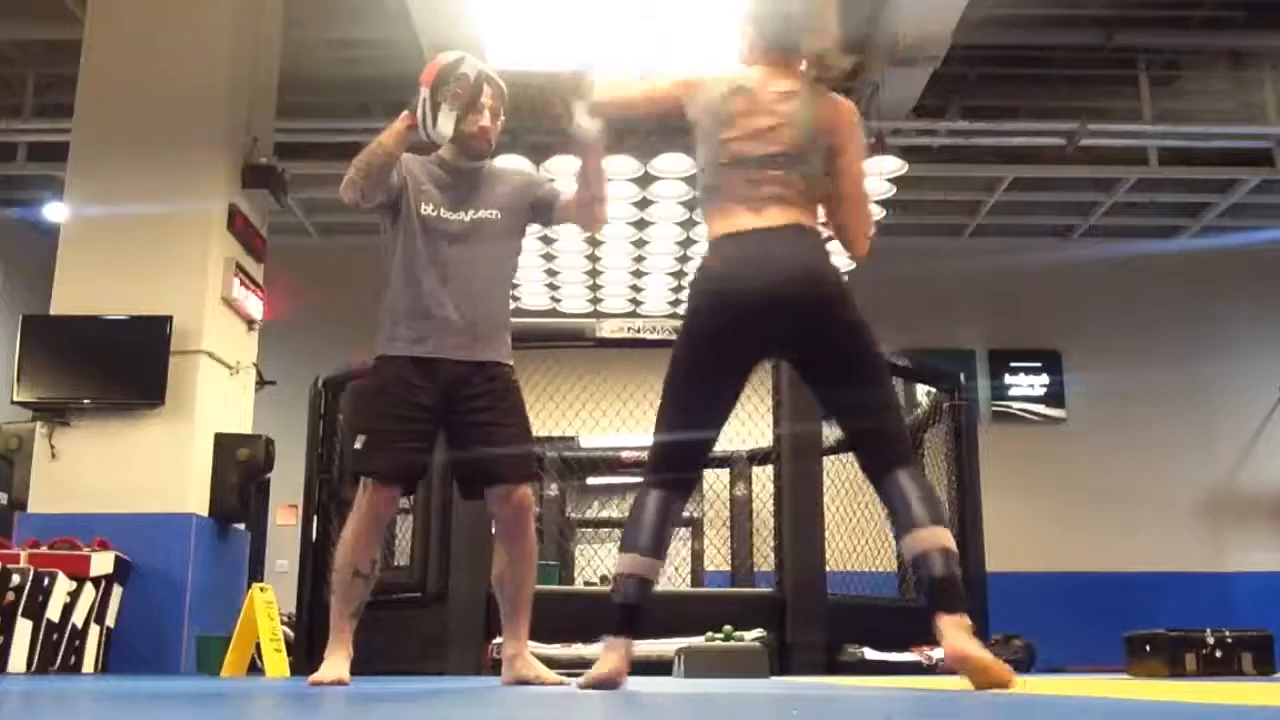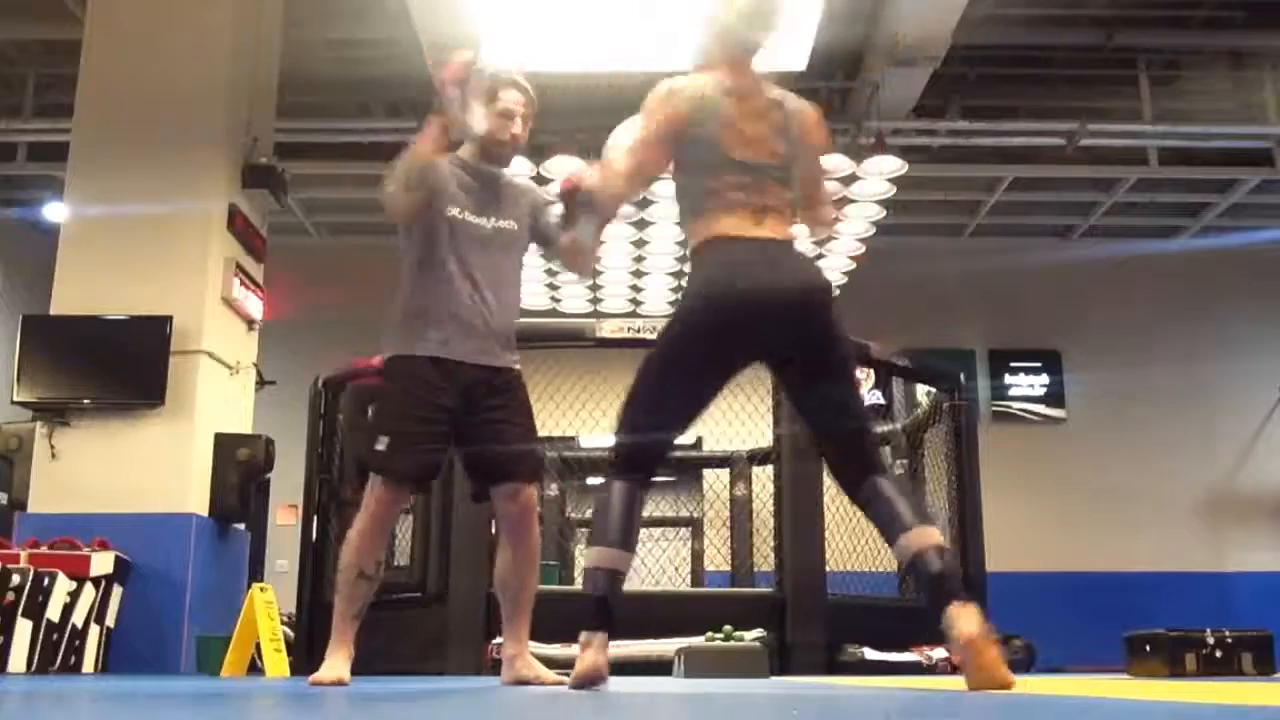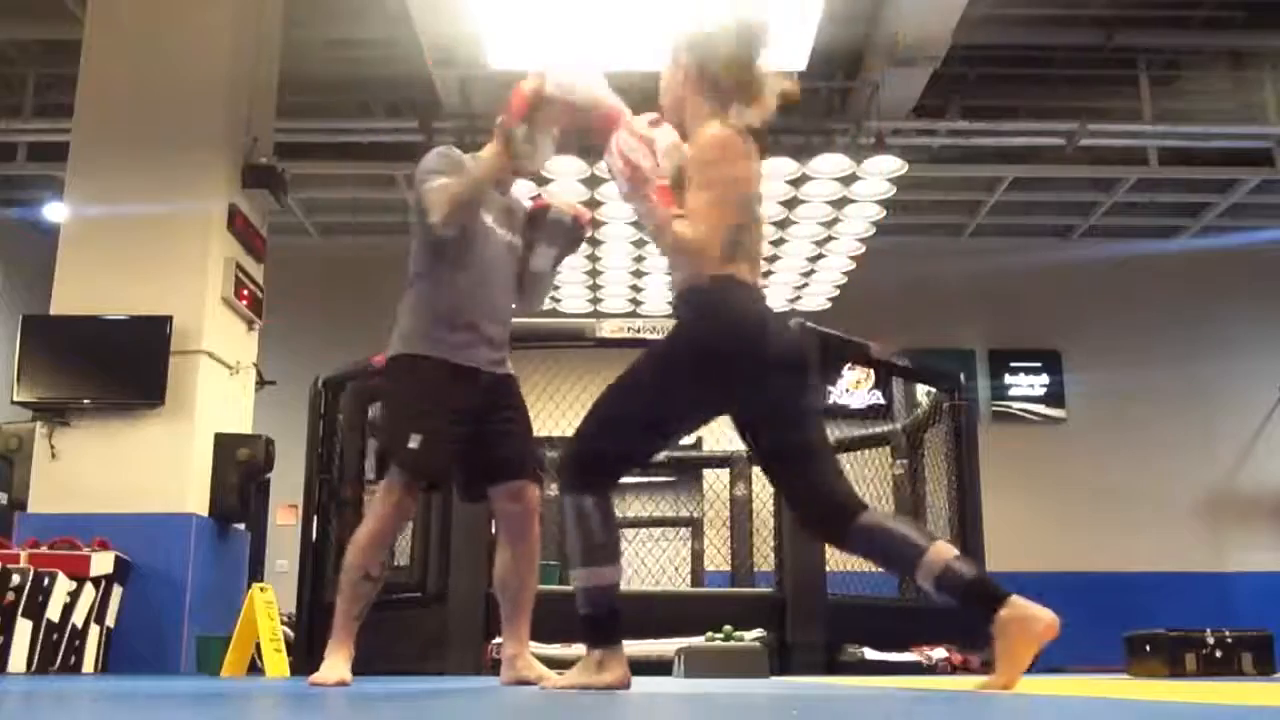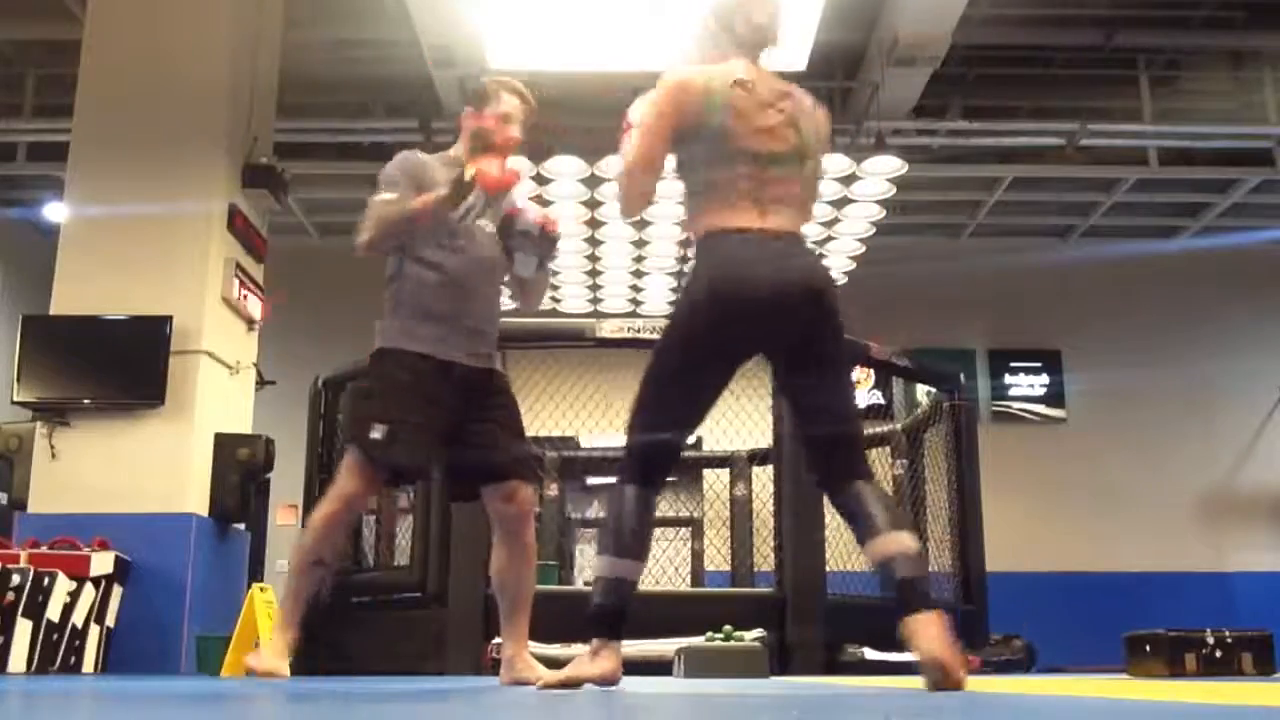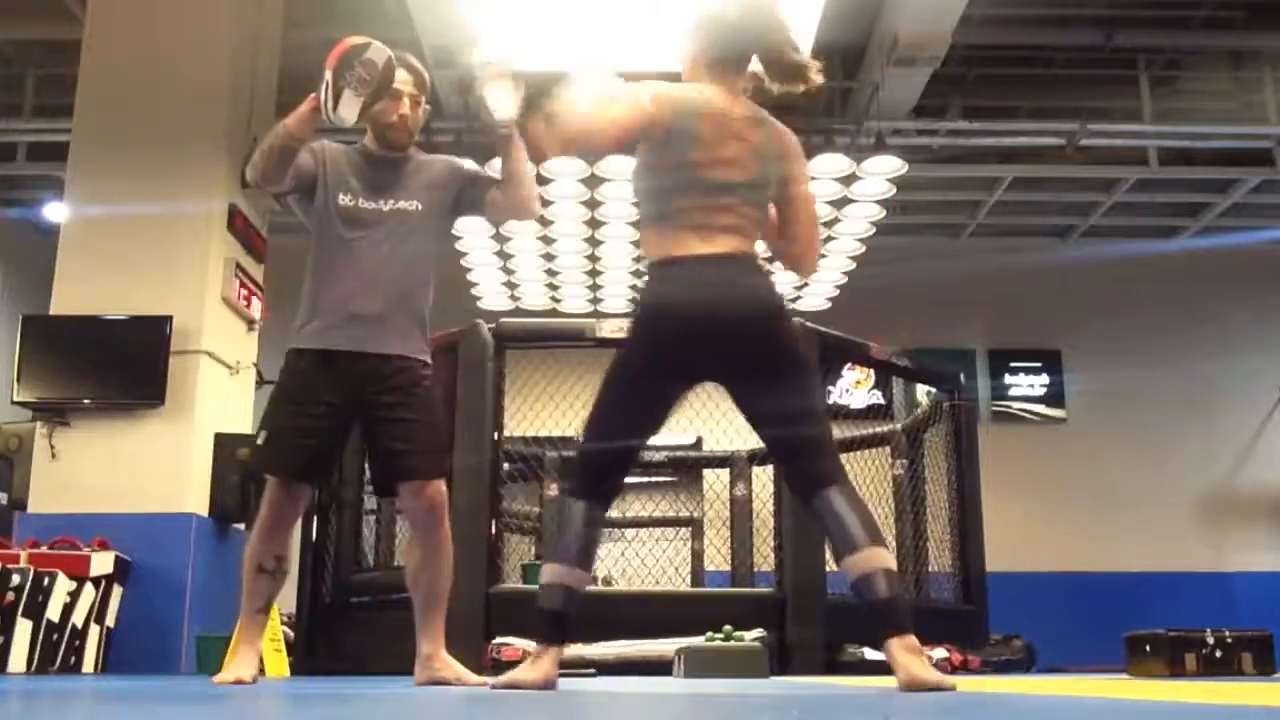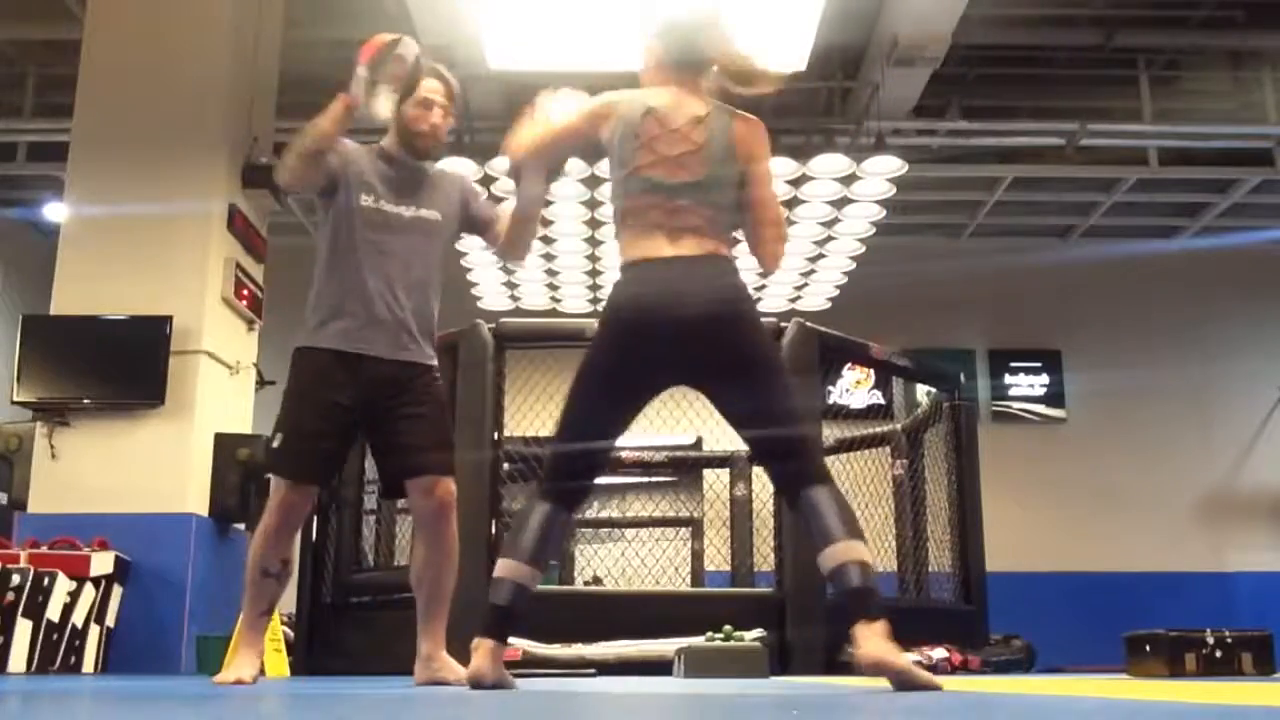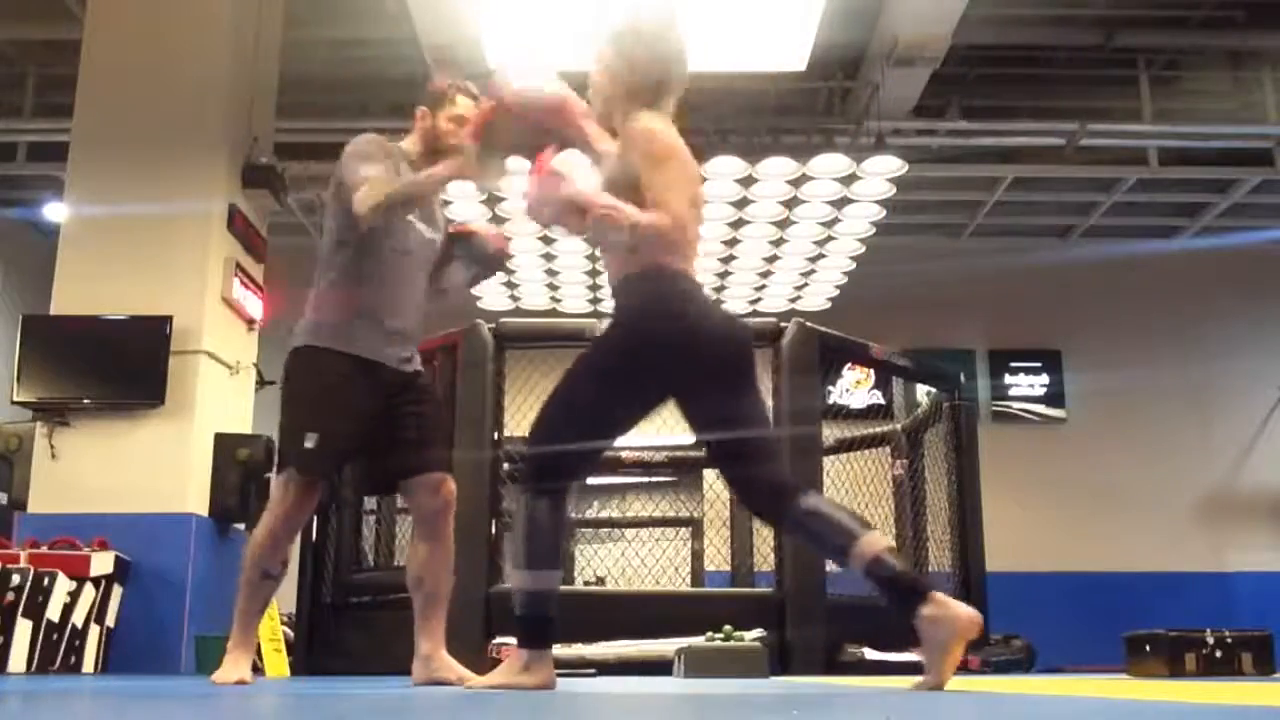
dt=0.2s
person 1, frame 1
left shoulder: (707, 89)
right shoulder: (837, 110)
left elbow: (605, 100)
right elbow: (857, 239)
left wrist: (630, 82)
left hip: (727, 287)
right hip: (810, 284)
left knee: (670, 471)
right knee: (892, 457)
left ankle: (618, 646)
right ankle: (954, 625)
person 1, frame 2
left shoulder: (679, 94)
right shoulder: (802, 113)
left elbow: (612, 194)
left wrist: (612, 159)
left hip: (720, 294)
right hip: (796, 289)
left knee: (631, 460)
right knee: (861, 466)
left ankle: (596, 641)
right ankle: (960, 617)
person 1, frame 3
left shoulder: (713, 142)
right shoulder: (725, 140)
left elbow: (698, 256)
left wrist: (643, 190)
left hip: (715, 338)
right hip: (761, 342)
left knee: (585, 470)
right knee: (833, 513)
left ankle: (604, 656)
right ankle: (1008, 611)
person 1, frame 4
left shoulder: (687, 83)
right shoulder: (809, 108)
left elbow: (632, 199)
left wrist: (639, 132)
left hip: (728, 289)
right hip: (801, 285)
left knee: (644, 467)
right knee: (847, 471)
left ankle: (603, 648)
right ankle: (924, 623)
person 1, frame 5
left shoulder: (664, 99)
right shoulder: (780, 137)
left elbow: (557, 137)
right elbow: (805, 256)
left wrist: (577, 100)
left hip: (671, 312)
right hip: (752, 309)
left knee: (591, 482)
right knee: (822, 480)
left ankle: (545, 653)
right ankle: (903, 647)
person 1, frame 6
left shoulder: (617, 108)
right shoulder: (743, 130)
left elbow: (519, 153)
right elbow: (771, 252)
left wrist: (549, 108)
left hip: (637, 313)
right hip: (720, 308)
left knee: (559, 483)
right knee: (804, 474)
left ankle: (489, 646)
right ankle: (870, 632)
person 1, frame 7
left shoulder: (644, 131)
right shoulder: (639, 138)
left elbow: (675, 231)
left wrist: (587, 203)
right wrist: (574, 128)
left hip: (656, 325)
right hip: (704, 330)
left knee: (542, 471)
right knee: (775, 495)
left ankle: (531, 657)
right ankle: (931, 609)
person 2, frame 1
left shoulder: (516, 187)
right shoulder: (408, 171)
left elbow: (593, 216)
right elbow: (354, 190)
left wrist: (588, 145)
right wrist: (415, 116)
left hip: (485, 366)
right hip: (407, 360)
left knee: (515, 504)
right knee: (375, 499)
left ankle: (517, 653)
right ankle: (338, 651)
person 2, frame 2
left shoulder: (524, 200)
right shoulder: (432, 170)
left elbow: (579, 261)
right elbow: (399, 204)
right wrist: (446, 120)
left hip: (495, 368)
right hip: (422, 360)
left knee: (520, 504)
right knee: (383, 500)
left ankle: (517, 653)
right ankle: (339, 650)
person 2, frame 3
left shoulder: (516, 211)
right shoulder: (446, 163)
left elbow: (528, 298)
right elbow: (443, 217)
left wrist: (554, 246)
right wrist: (506, 146)
left hip: (491, 372)
right hip: (430, 359)
left knee: (521, 505)
right knee: (395, 498)
left ankle: (517, 655)
right ankle: (339, 650)
person 2, frame 4
left shoulder: (506, 206)
right shoulder: (413, 169)
left elbow: (529, 299)
right elbow: (371, 239)
left wrist: (536, 255)
right wrist: (453, 187)
left hip: (479, 369)
right hip: (410, 355)
left knee: (516, 503)
right knee: (354, 487)
left ankle: (517, 656)
right ankle: (280, 635)
person 2, frame 5
left shoulder: (445, 177)
right shoulder: (327, 160)
left elbow: (523, 207)
right elbow: (260, 174)
left wrist: (507, 127)
right wrist: (321, 101)
left hip: (400, 362)
right hip: (319, 354)
left knee: (427, 501)
right knee: (282, 497)
left ankle: (432, 653)
right ankle: (247, 648)
person 2, frame 6
left shoulder: (452, 190)
right shoulder: (348, 160)
left elbow: (514, 245)
right elbow: (291, 176)
left wrist: (535, 185)
right wrist: (351, 101)
left hip: (410, 365)
right hip: (331, 354)
left knee: (437, 499)
right knee: (289, 499)
left ankle: (432, 653)
right ankle: (247, 649)
person 2, frame 7
left shoulder: (431, 207)
right shoulder: (369, 151)
right elbow: (372, 206)
left wrist: (471, 262)
right wrist: (453, 166)
left hip: (400, 369)
right hip: (332, 354)
left knee: (437, 497)
right knee: (294, 499)
left ankle: (431, 652)
right ankle: (239, 648)
